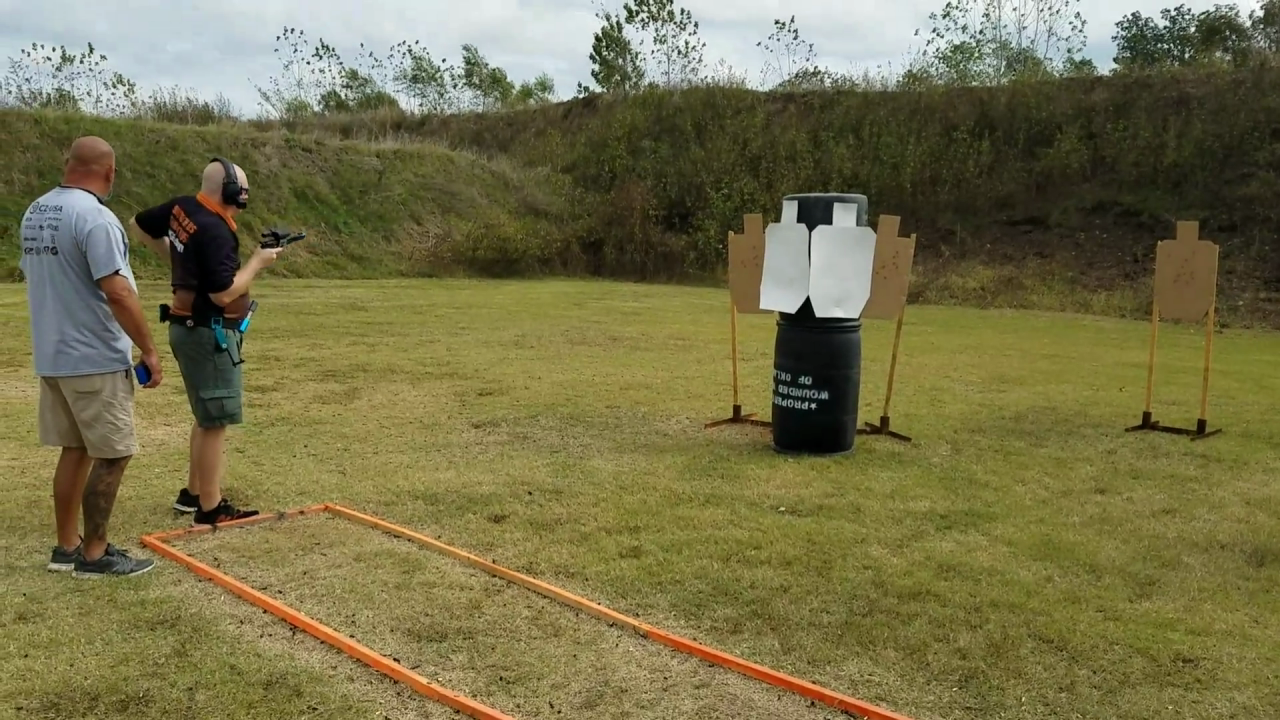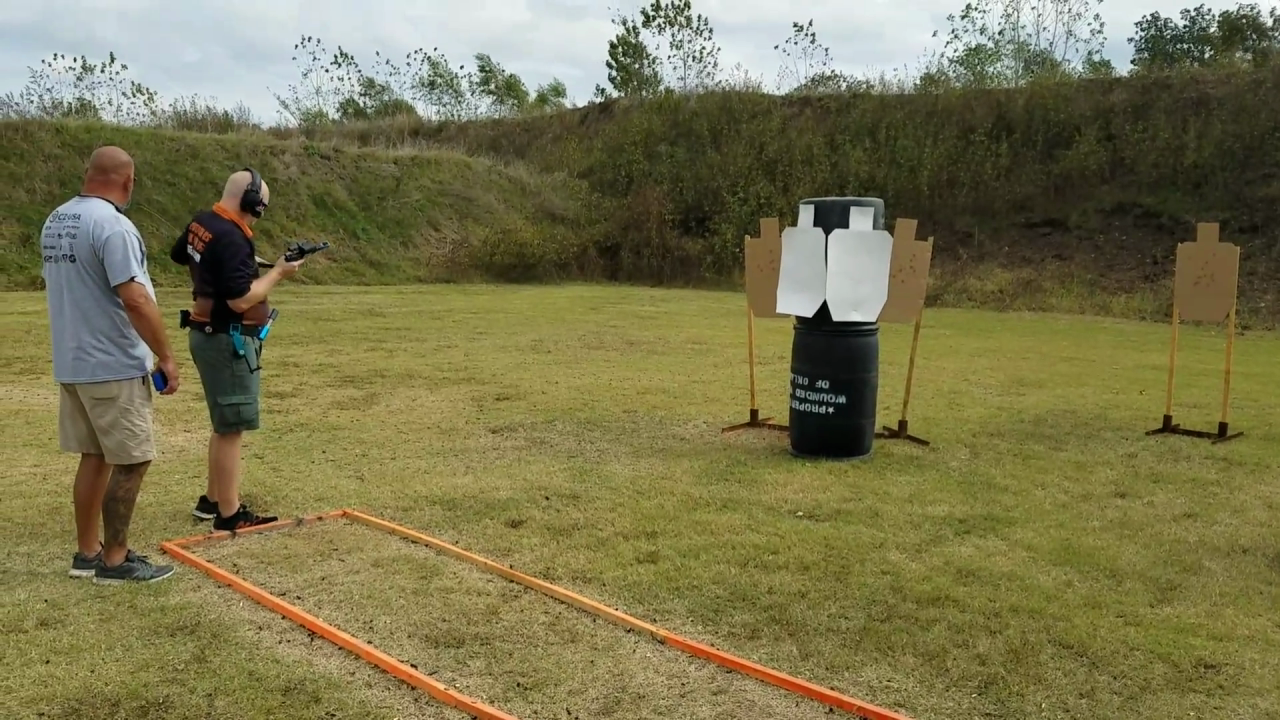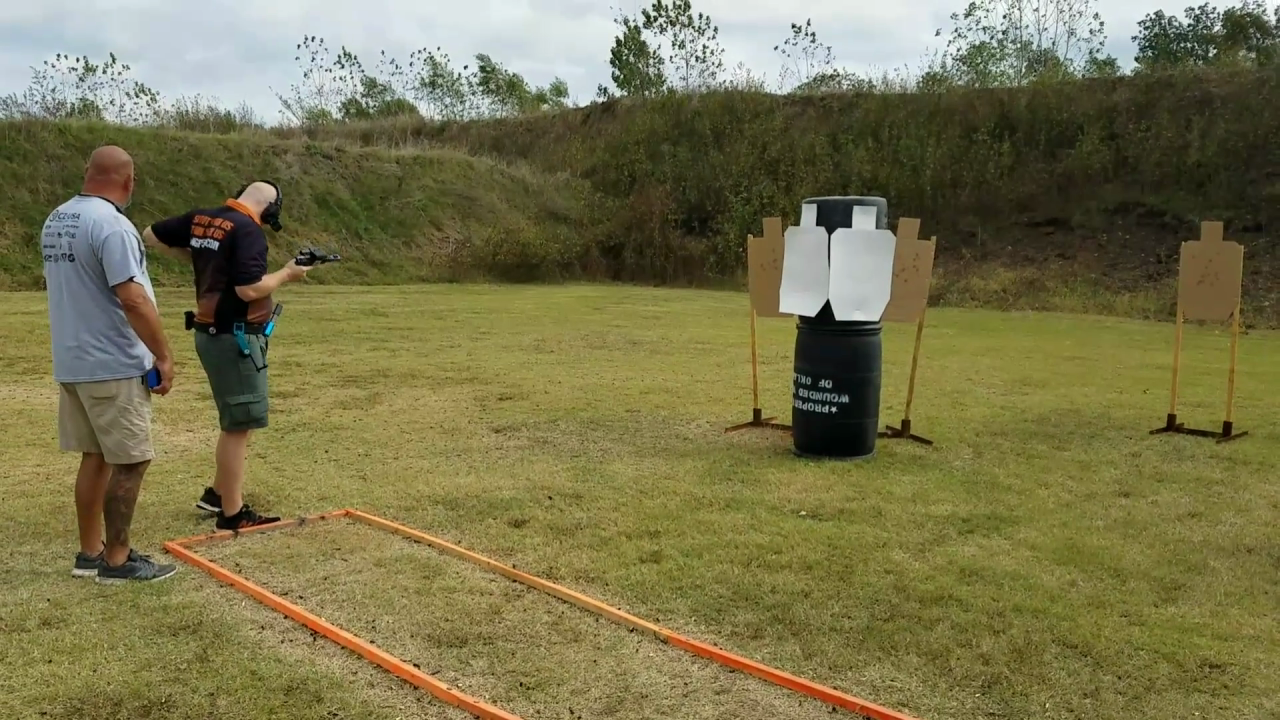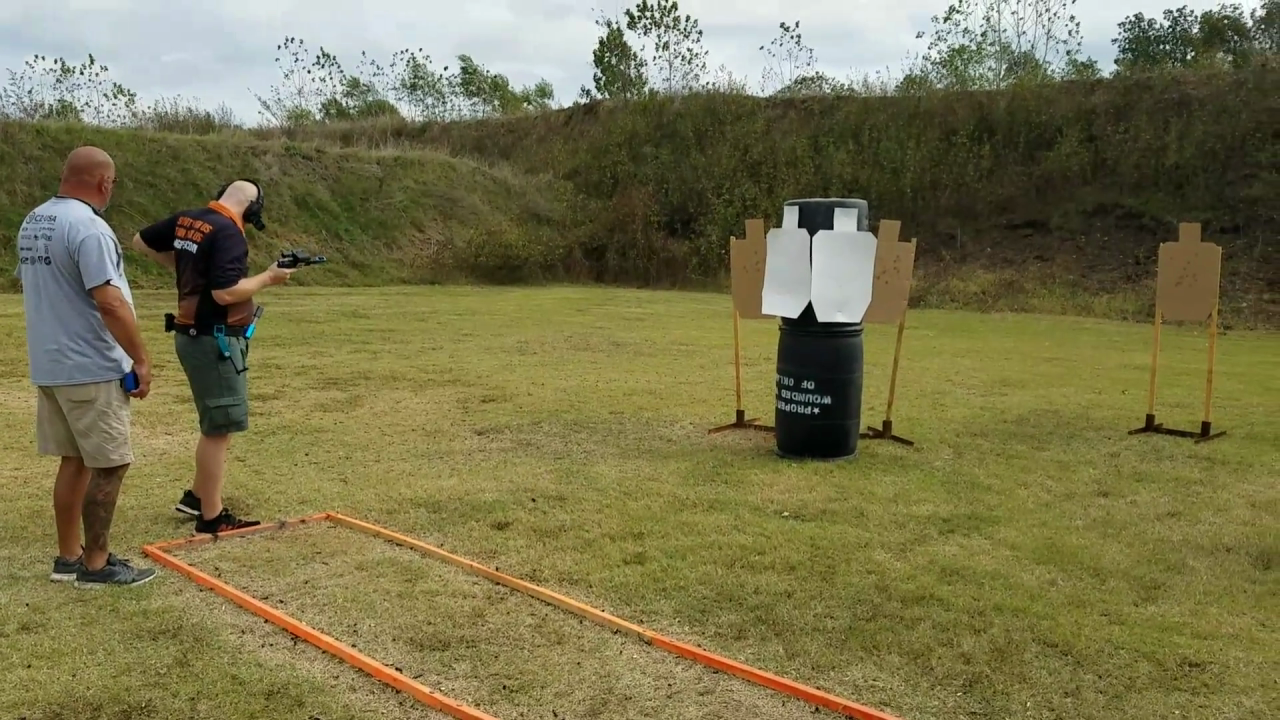
dt=0.7s
person 1, frame 1
left shoulder: (36, 213)
right shoulder: (95, 217)
right elbow: (118, 293)
right wrist: (149, 350)
left hip: (53, 357)
right hip: (95, 360)
left knee: (75, 450)
right knee: (112, 455)
left ankle: (67, 546)
right ankle: (94, 554)
person 1, frame 2
left shoulder: (55, 221)
right shoulder: (112, 225)
right elbow: (135, 301)
right wrist: (166, 357)
left hip: (73, 364)
right hip: (113, 367)
left knee: (95, 457)
right knee: (130, 461)
left ankle: (88, 552)
right ankle: (115, 559)
person 1, frame 3
left shoulder: (56, 220)
right shoulder: (111, 225)
right elbow: (133, 300)
right wrist: (163, 356)
left hip: (73, 363)
right hip: (112, 366)
left knee: (95, 457)
right knee: (129, 461)
left ankle: (90, 552)
right ankle: (117, 559)
person 1, frame 4
left shoulder: (32, 222)
right shoulder: (88, 227)
right elbow: (110, 303)
right wrist: (140, 360)
left hip: (51, 366)
right hip: (91, 369)
left knee: (74, 461)
right knee: (108, 465)
left ankle: (69, 556)
right ankle: (96, 563)
person 2, frame 1
left shoulder: (183, 208)
right shoulder: (215, 232)
left elbow: (139, 226)
right elbow: (223, 294)
right wrist: (257, 262)
left hip: (189, 327)
right hip: (208, 333)
left knee: (207, 417)
right knee: (216, 420)
left ankle: (193, 492)
right ankle: (210, 507)
person 2, frame 2
left shoulder: (202, 222)
right shoulder: (230, 238)
left elbow: (179, 256)
right elbow: (241, 300)
right wrist: (277, 273)
left hip: (210, 335)
right hip: (227, 339)
left knee: (225, 424)
right knee: (232, 427)
left ankle: (212, 499)
right ankle: (229, 514)
person 2, frame 3
left shoulder: (200, 219)
right shoulder: (248, 230)
left elbow: (151, 235)
right elbow: (249, 289)
right wrist: (286, 273)
left hip: (213, 333)
right hip: (234, 337)
left knee: (236, 420)
right knee: (239, 425)
left ankle: (217, 493)
right ankle: (232, 513)
person 2, frame 4
left shoulder: (185, 221)
right shoulder: (228, 233)
left elbow: (141, 242)
right elbow: (225, 293)
right wrist: (268, 277)
left hip: (194, 335)
right hip: (214, 340)
left knee: (216, 424)
right knee: (220, 428)
left ankle: (196, 497)
right ankle: (212, 517)
